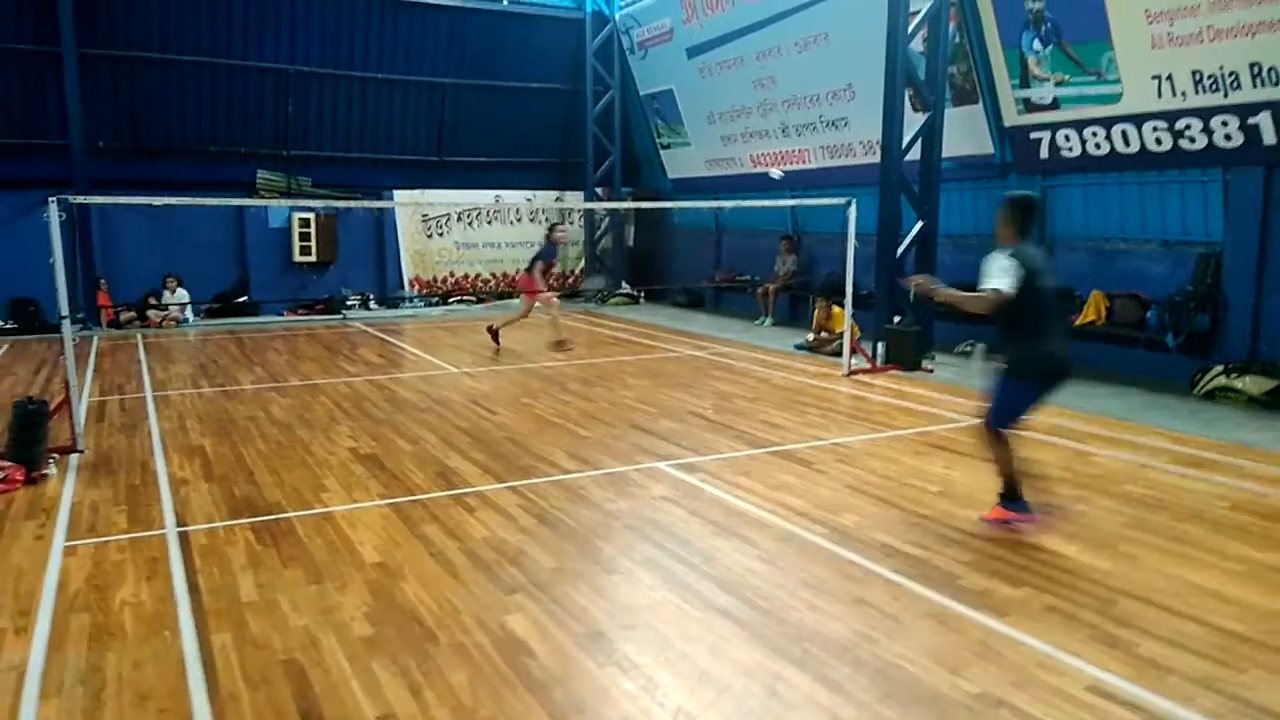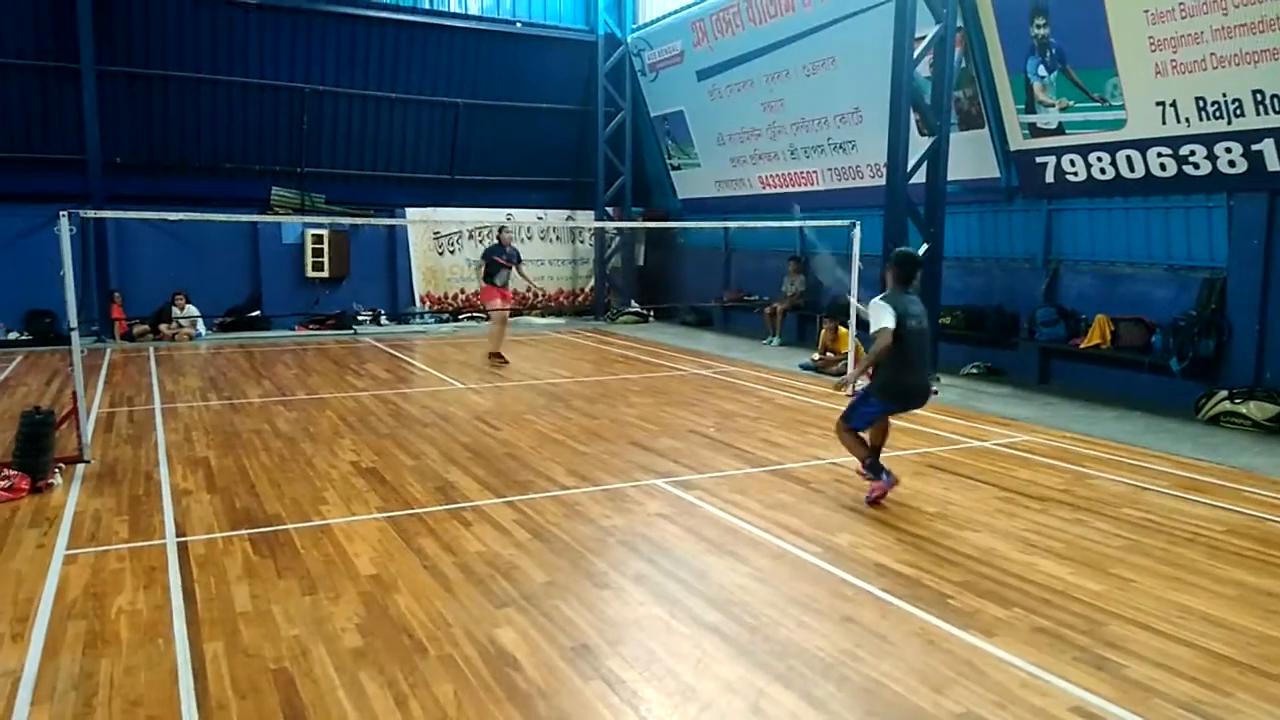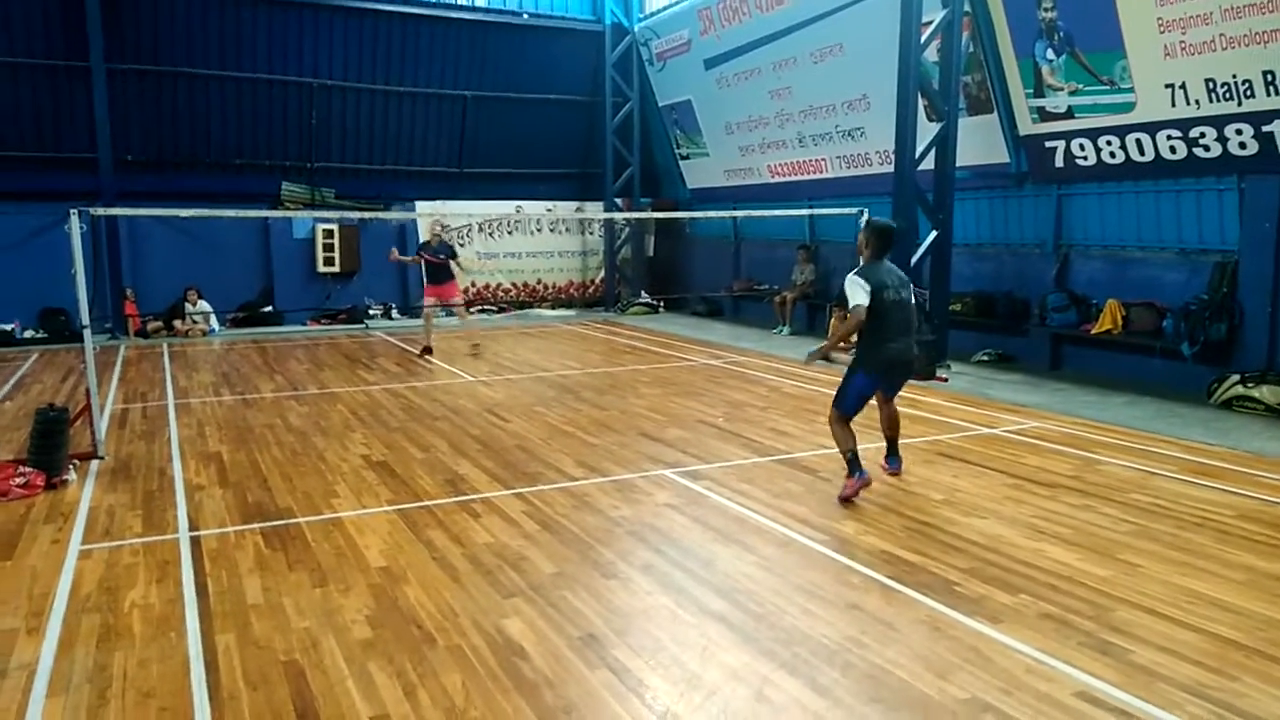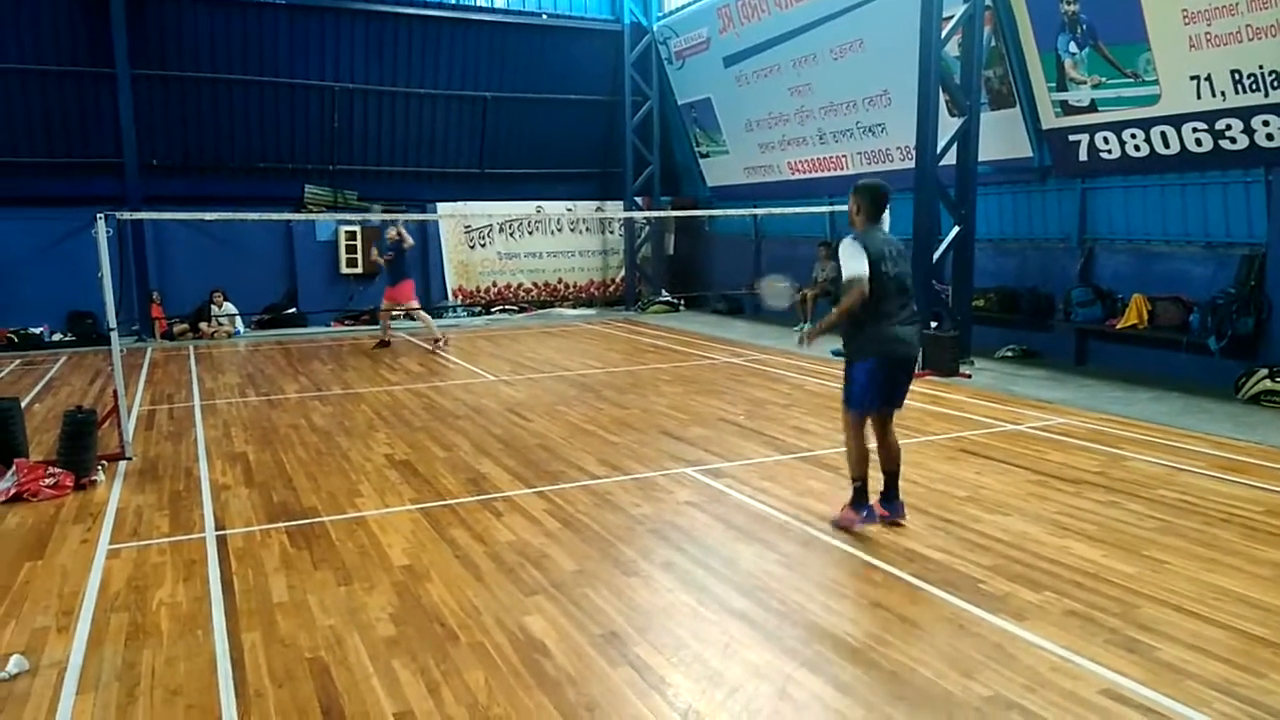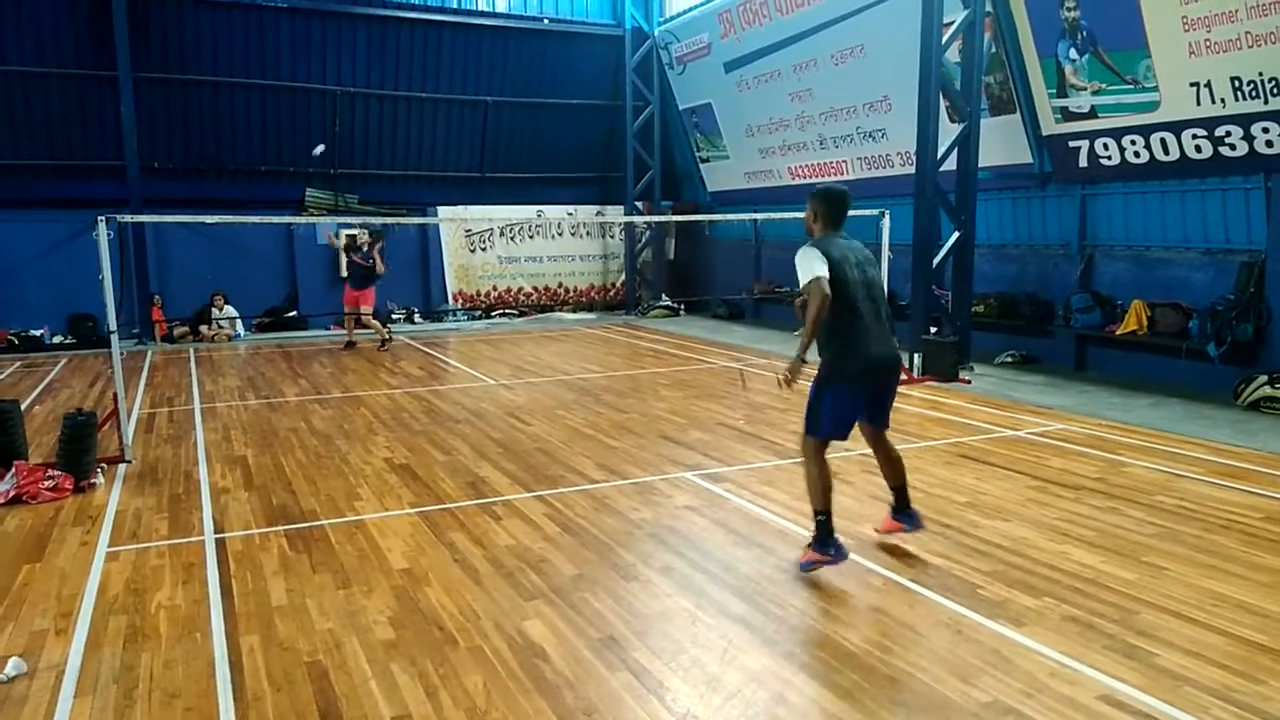
dt=0.5s
person 1, frame 1
left shoulder: (1002, 260)
right shoulder: (1035, 257)
left elbow: (986, 305)
left wrist: (937, 289)
left hip: (1028, 362)
right hip: (1052, 359)
left knee: (992, 430)
right knee: (996, 426)
left ankle: (1019, 503)
right ankle: (1011, 503)
person 1, frame 2
left shoulder: (882, 303)
right shoulder: (916, 304)
left elbow: (884, 341)
left wrist: (857, 371)
right wrist: (867, 314)
left hip: (891, 387)
right hip: (920, 389)
left knee: (845, 427)
right knee: (879, 414)
left ankle: (881, 475)
right ankle: (872, 466)
person 1, frame 3
left shoulder: (858, 278)
right shoulder: (901, 276)
left elbow: (858, 319)
left wrist: (826, 347)
left hip: (873, 360)
right hip: (905, 358)
left knee: (838, 418)
right knee: (885, 402)
left ankle: (855, 473)
right ankle: (893, 458)
person 1, frame 4
left shoulder: (853, 244)
right shoulder: (896, 247)
left elbow: (859, 293)
left wrist: (823, 326)
left hip: (873, 347)
right hip: (906, 344)
left knee: (854, 422)
right knee: (883, 424)
left ankle: (859, 504)
right ankle: (891, 502)
person 1, frame 5
left shoulder: (812, 251)
right shoulder: (861, 251)
left elbow: (821, 295)
left wrist: (799, 355)
left hip: (846, 363)
right hip: (884, 360)
left knee: (812, 448)
right knee: (877, 438)
left ankle: (825, 541)
right ankle: (903, 513)
